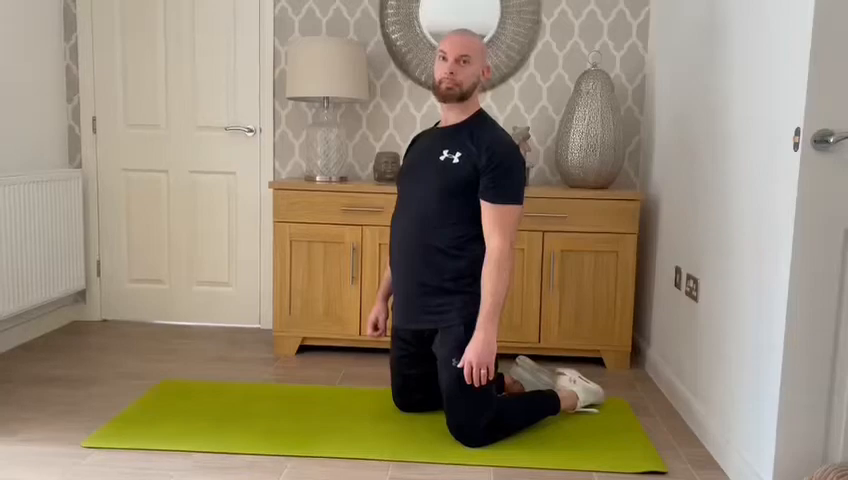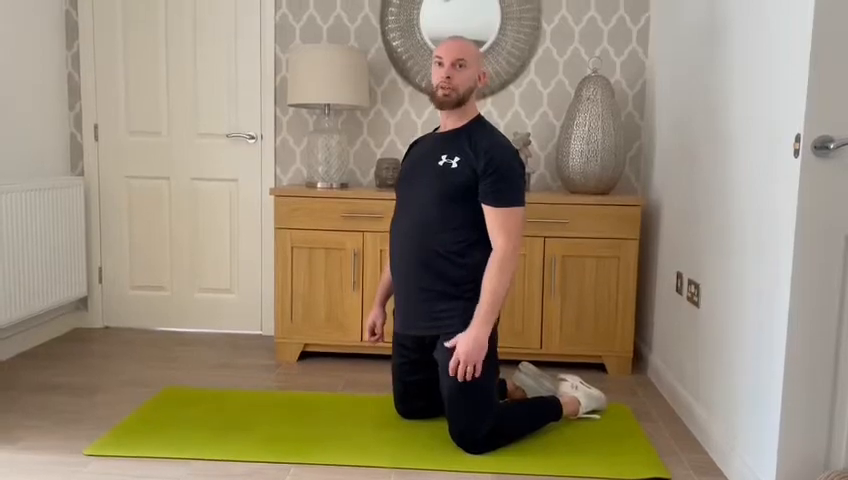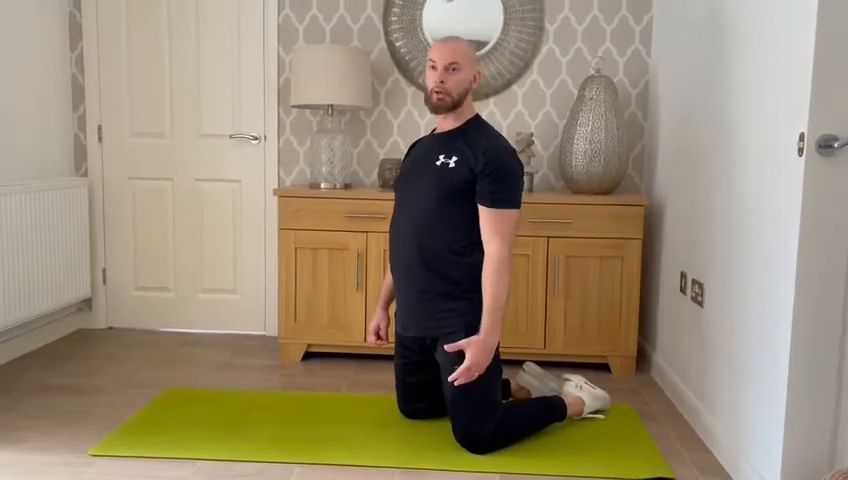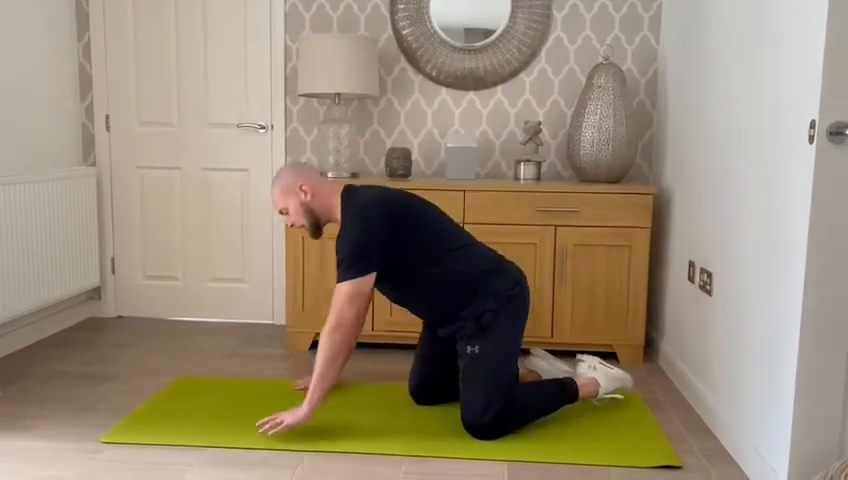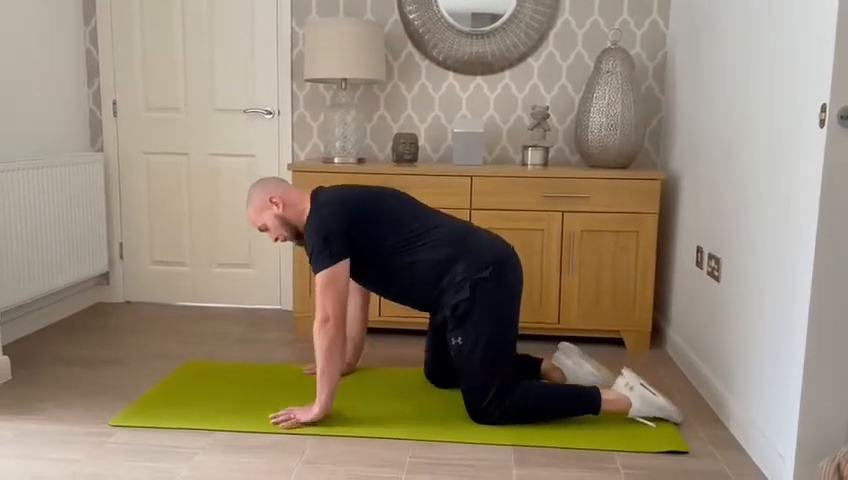
dt=1s
person 1, frame 1
left shoulder: (494, 148)
right shoulder: (422, 142)
left elbow: (499, 246)
left wrist: (486, 332)
right wrist: (383, 297)
left hip: (459, 313)
right hip: (410, 309)
left knee: (471, 429)
right knee: (409, 400)
left ankle: (566, 395)
right ankle: (507, 383)
person 1, frame 2
left shoulder: (493, 152)
right shoulder: (419, 148)
left elbow: (505, 248)
left wrist: (480, 329)
right wrist: (380, 302)
left hip: (459, 317)
right hip: (411, 315)
left knee: (472, 436)
right knee: (411, 406)
left ankle: (567, 401)
right ankle: (510, 388)
person 1, frame 3
left shoulder: (491, 152)
right shoulder: (419, 149)
left elbow: (497, 251)
left wrist: (488, 335)
right wrist: (383, 305)
left hip: (460, 320)
right hip: (413, 318)
left knee: (476, 436)
right knee: (414, 407)
left ankle: (573, 401)
right ankle: (516, 388)
person 1, frame 4
left shoulder: (362, 222)
right shoulder: (359, 212)
left elbow: (341, 324)
right elbow: (355, 307)
left wrist: (307, 409)
right wrist: (330, 372)
left hip: (492, 303)
right hip: (455, 309)
left knee: (483, 422)
right knee: (423, 391)
left ankle: (589, 381)
person 1, frame 5
left shoulder: (321, 222)
right shoulder: (340, 210)
left elbow: (328, 319)
right elbow: (357, 292)
left wrist: (319, 407)
right wrist: (348, 361)
left hip: (479, 279)
right hip: (483, 268)
left knee: (488, 405)
right knee: (439, 374)
left ankle: (621, 397)
right ankle: (556, 367)
